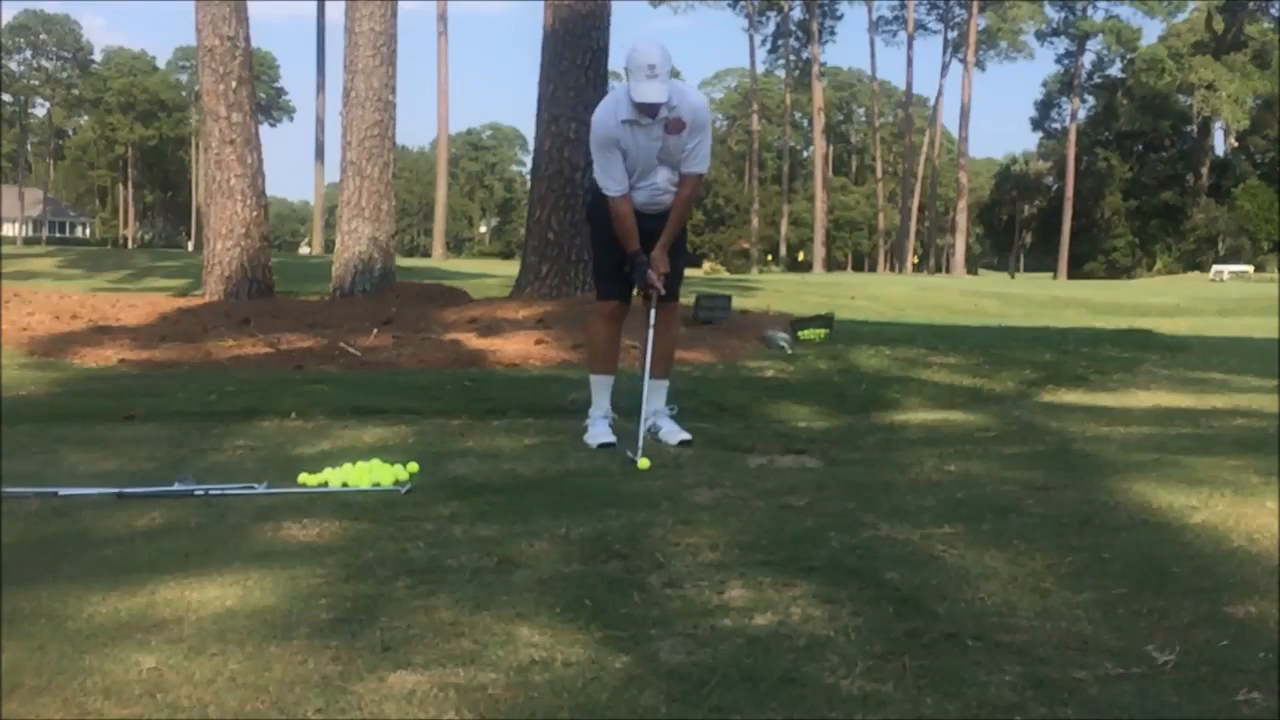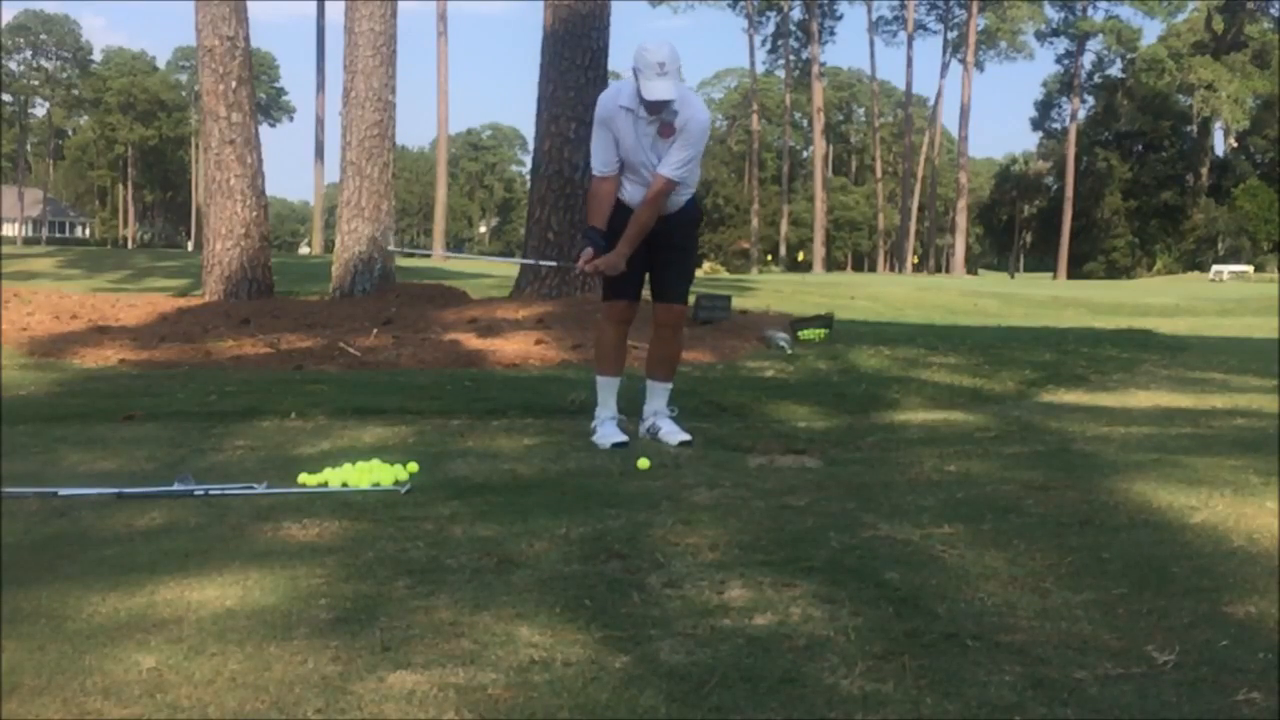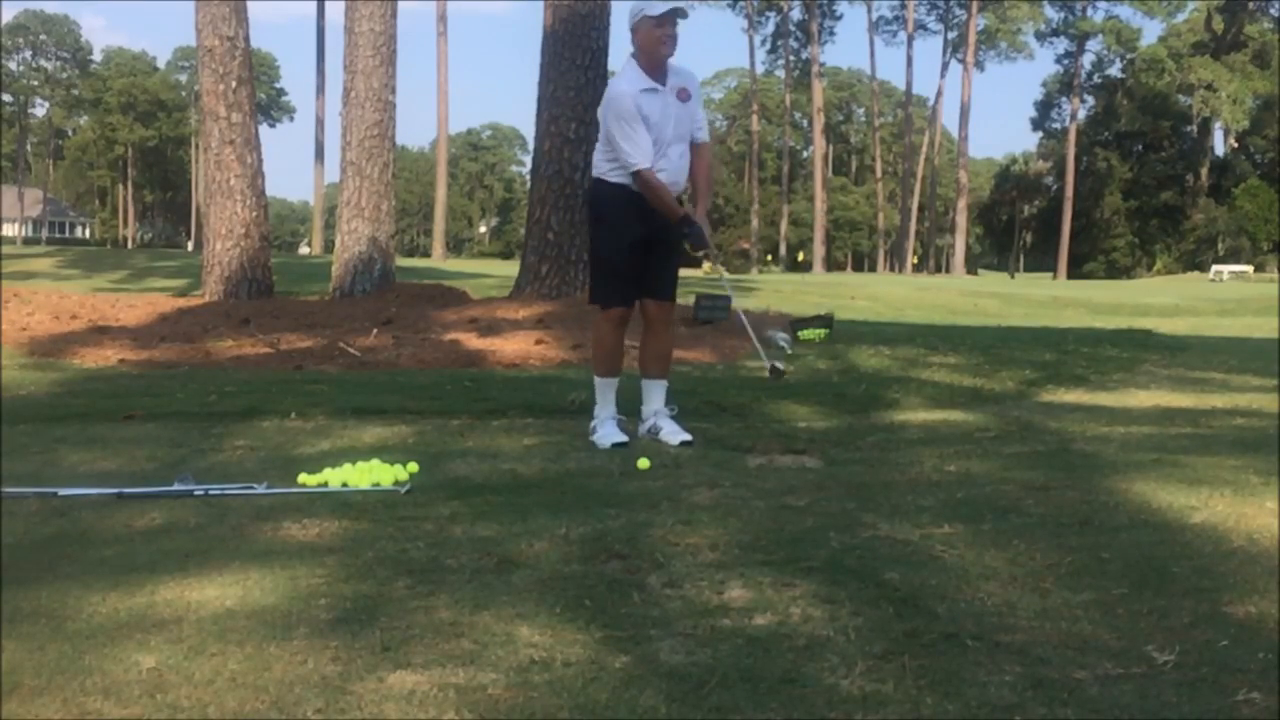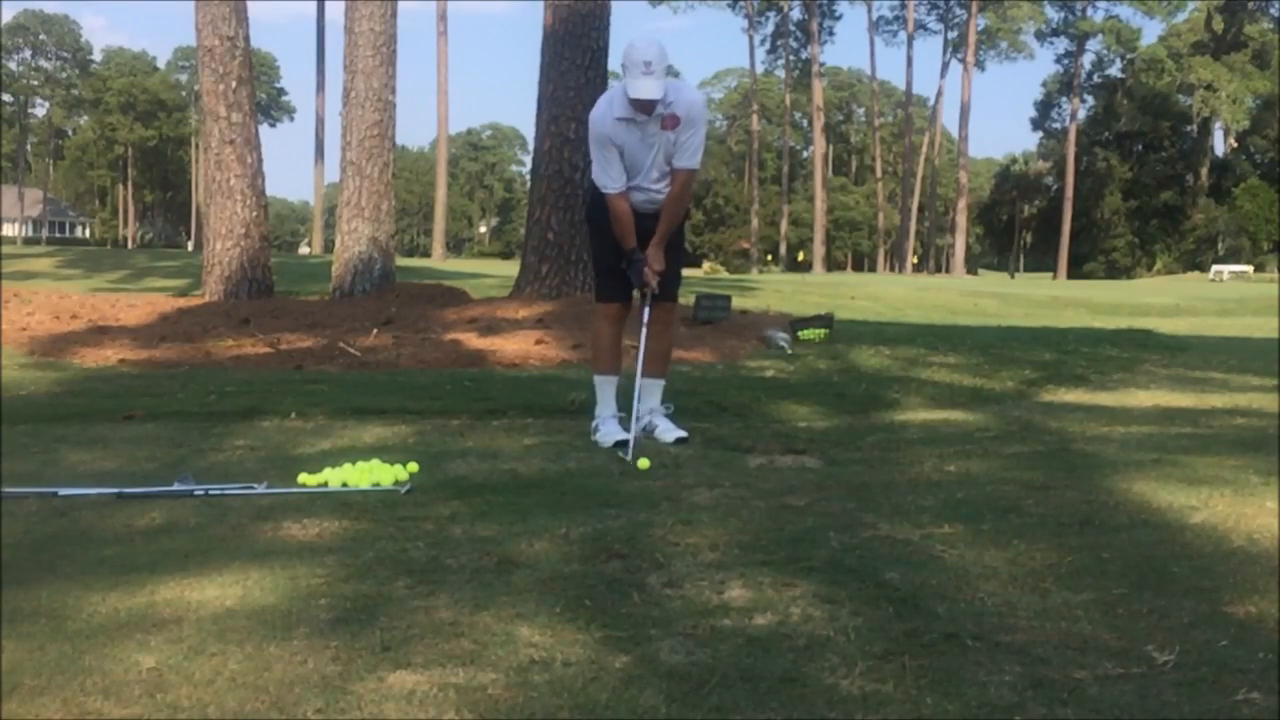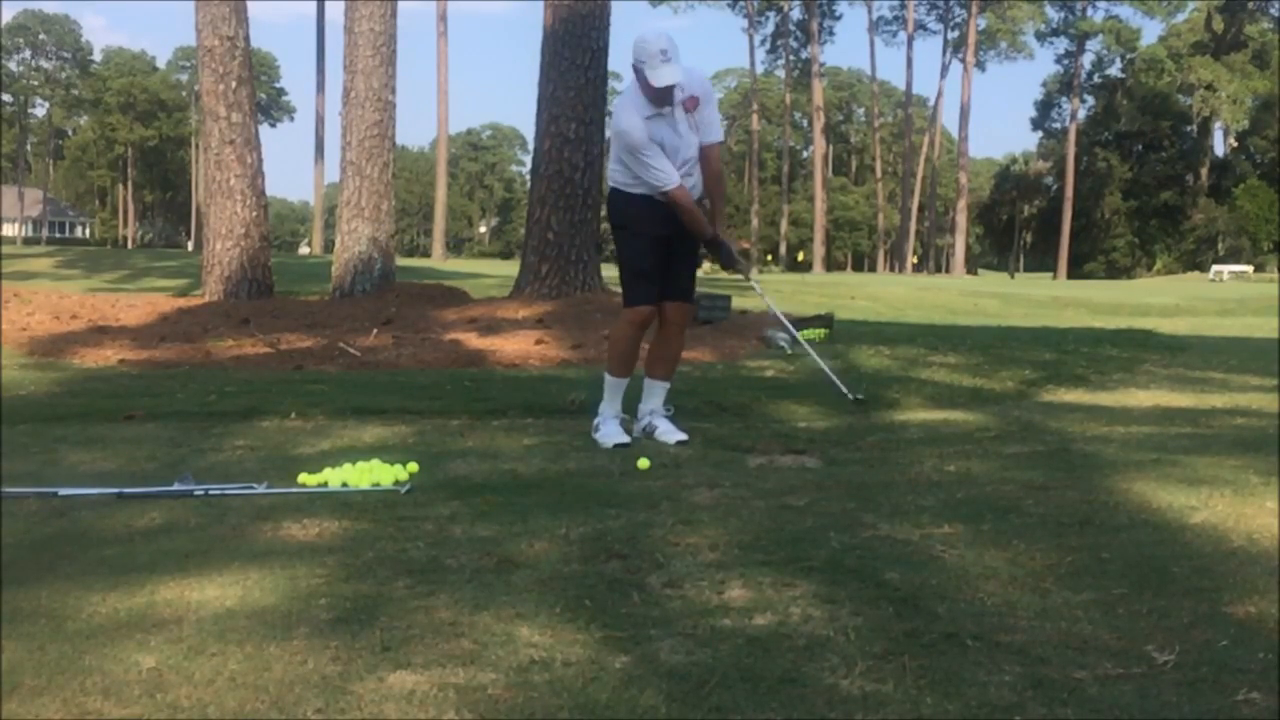
dt=1s
person 1, frame 1
left shoulder: (694, 107)
right shoulder: (606, 118)
left elbow: (690, 183)
right elbow: (618, 197)
left wrist: (663, 249)
right wrist: (636, 260)
left hip: (668, 214)
right hip: (615, 212)
left knee: (666, 311)
right knee: (610, 308)
left ankle: (656, 413)
right ankle: (599, 414)
person 1, frame 2
left shoulder: (694, 115)
right shoulder: (610, 104)
left elbow: (660, 191)
right elbow: (605, 178)
left wrist: (622, 252)
right wrist: (594, 237)
left hip: (676, 217)
right hip: (624, 212)
left knee: (671, 315)
right knee: (618, 310)
left ankle: (656, 414)
right ankle: (606, 416)
person 1, frame 3
left shoulder: (687, 81)
right shoulder: (623, 93)
left elbow: (700, 148)
right elbow: (643, 173)
left wrist: (701, 210)
right wrist: (685, 221)
left hip: (663, 210)
right hip: (619, 205)
left knee: (661, 311)
right knee: (616, 310)
left ankle: (655, 414)
right ankle: (605, 416)
person 1, frame 4
left shoulder: (690, 103)
right shoulder: (603, 117)
left elbow: (682, 180)
right elbow: (616, 196)
left wrist: (658, 247)
right wrist: (633, 258)
left hip: (666, 212)
right hip: (613, 212)
left knee: (664, 309)
right knee: (611, 308)
left ankle: (651, 411)
right ankle: (605, 415)
person 1, frame 5
left shoulder: (697, 84)
right shoulder: (629, 121)
left elbow: (712, 158)
right elbow: (672, 190)
left wrist: (720, 226)
right wrist: (716, 244)
left hip: (688, 208)
right hip: (639, 210)
left knee: (678, 314)
right knee: (640, 310)
left ankle: (651, 412)
right ankle: (608, 415)
